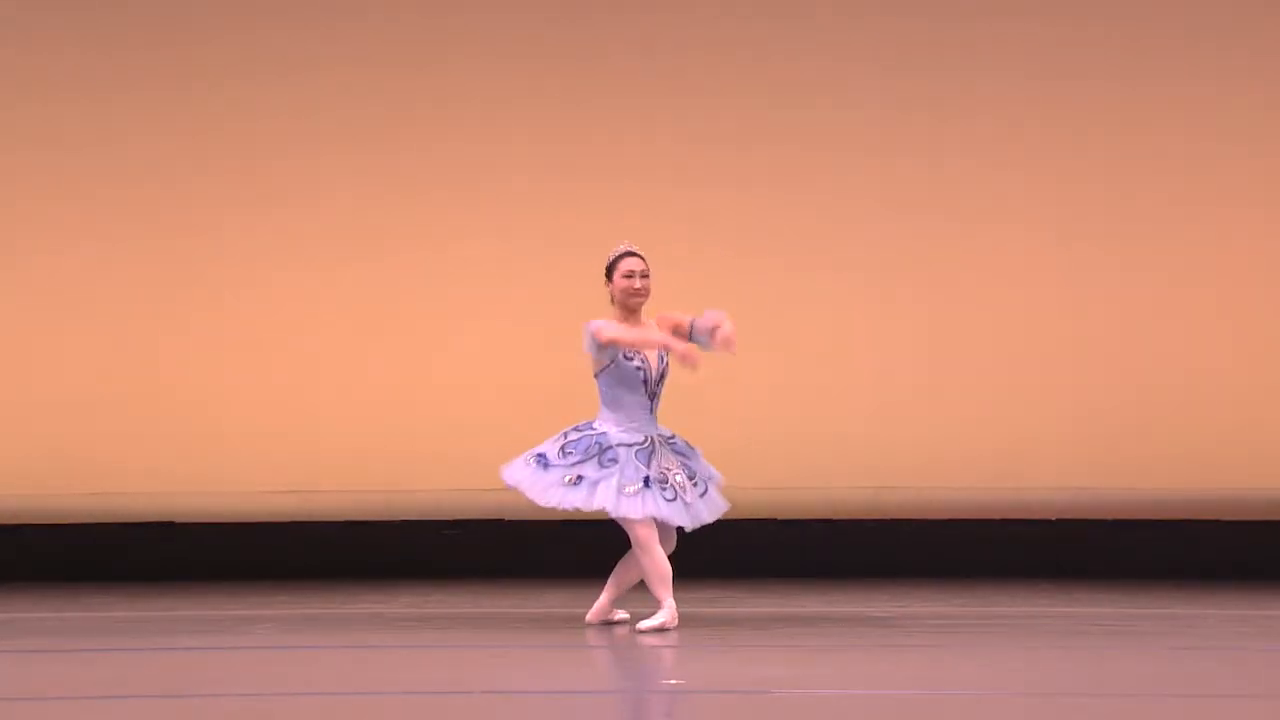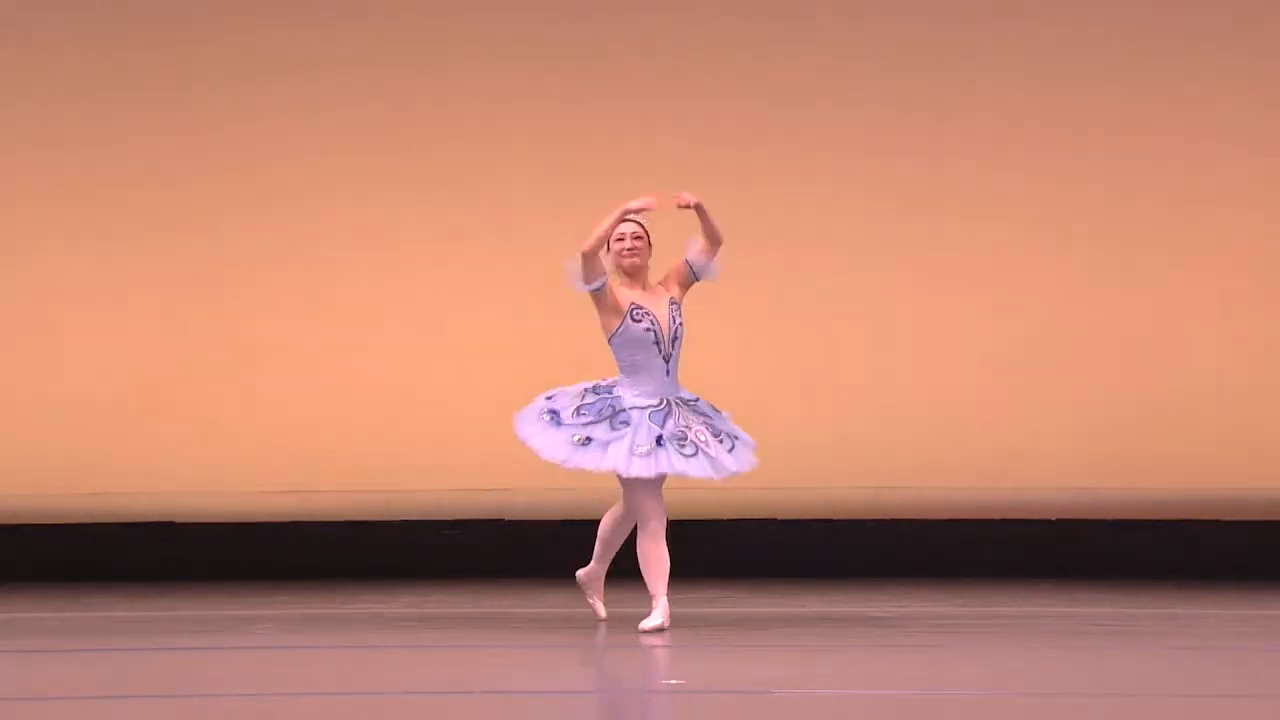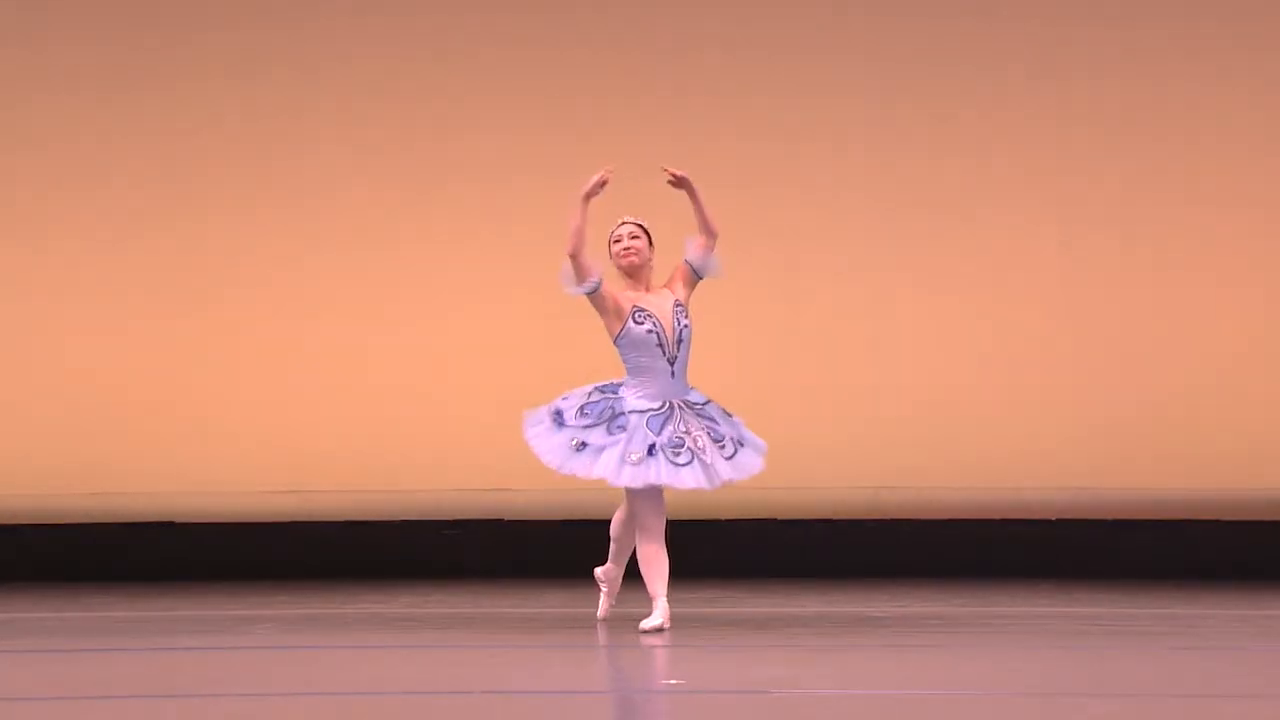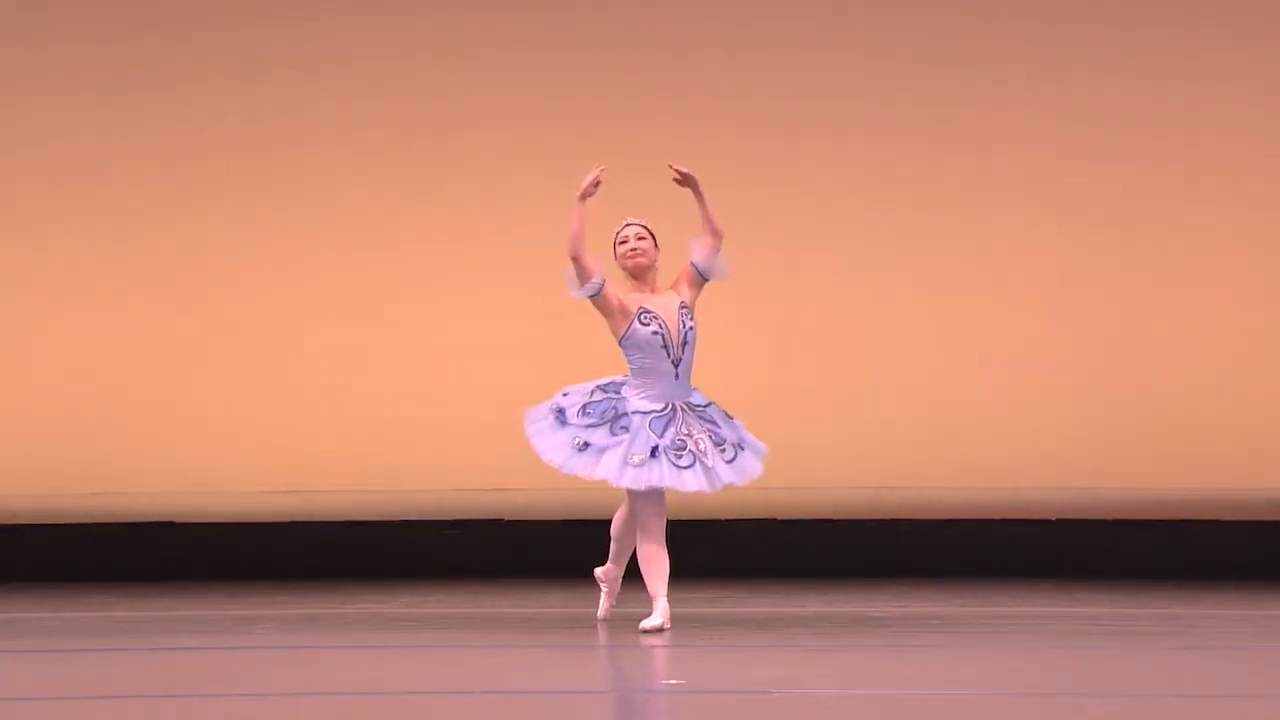
dt=0.3s
person 1, frame 1
left shoulder: (665, 327)
right shoulder: (605, 330)
left elbow: (713, 323)
right elbow: (609, 335)
left wrist: (724, 328)
right wrist: (667, 342)
left hip: (653, 446)
right hip: (614, 447)
left knee: (663, 540)
right knee: (645, 534)
left ankle: (602, 607)
right ankle: (668, 606)
person 1, frame 2
left shoulder: (671, 289)
right shoulder: (610, 298)
left elbow: (712, 244)
right elbow: (587, 253)
left wrist: (699, 210)
right wrist: (623, 211)
left hip: (674, 411)
right hip: (631, 413)
left knee: (635, 504)
right knee: (651, 512)
left ankle: (593, 574)
right ankle: (660, 605)
person 1, frame 3
left shoulder: (677, 291)
right shoulder: (613, 302)
left elbow: (708, 238)
right elbow: (574, 254)
left wrist: (690, 191)
right wrist: (586, 200)
left hip: (680, 414)
right hip: (638, 416)
left knee: (639, 504)
right knee: (649, 512)
left ankle: (611, 573)
right ankle: (660, 605)
person 1, frame 4
left shoulder: (683, 292)
right shoulder: (617, 303)
left elbow: (714, 239)
right elbow: (576, 256)
left wrist: (696, 190)
right wrist: (581, 201)
left hip: (683, 415)
right hip: (639, 416)
left knee: (641, 504)
right knee: (650, 513)
left ankle: (611, 574)
right ankle: (660, 605)
